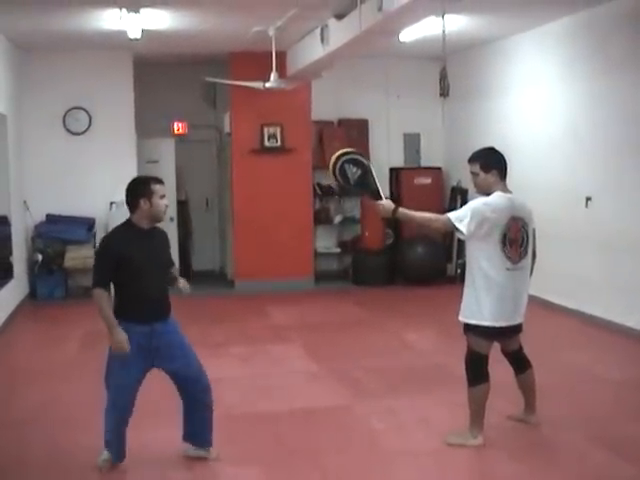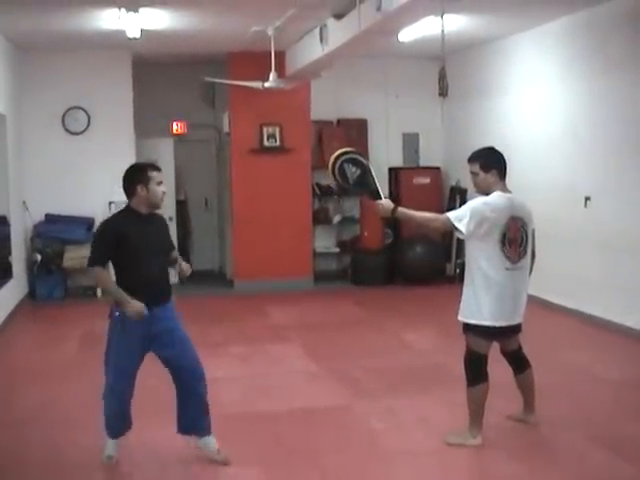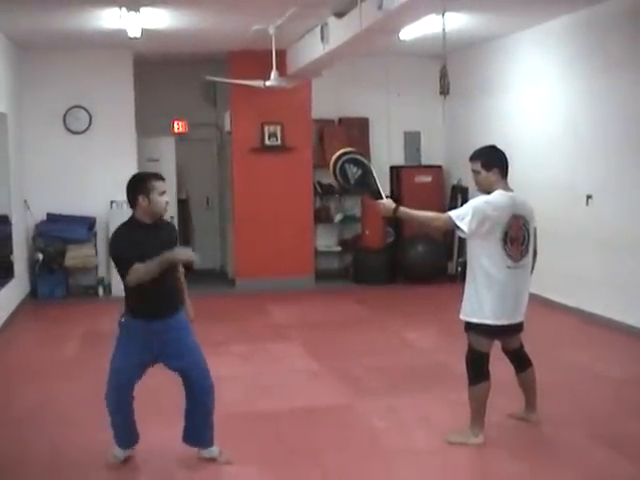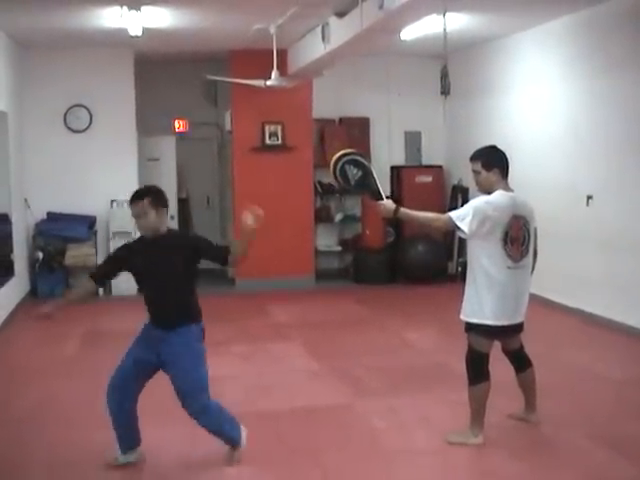
dt=0.2s
person 1, frame 1
left shoulder: (484, 207)
right shoulder: (523, 208)
left elbow: (439, 223)
right elbow: (531, 255)
left wrist: (395, 211)
left hip: (486, 303)
right hip: (512, 301)
left knee: (476, 363)
right knee: (515, 354)
left ankle: (474, 433)
right ankle: (530, 411)
person 1, frame 2
left shoulder: (483, 207)
right shoulder: (522, 208)
left elbow: (438, 223)
right elbow: (530, 254)
left wrist: (394, 211)
left hip: (486, 303)
right hip: (511, 300)
left knee: (475, 363)
right knee: (514, 354)
left ankle: (474, 433)
right ankle: (529, 411)
person 1, frame 3
left shoulder: (485, 205)
right shoulder: (524, 206)
left elbow: (440, 222)
right elbow: (531, 252)
left wrist: (396, 210)
left hip: (487, 301)
right hip: (513, 299)
left knee: (477, 361)
right knee: (516, 352)
left ankle: (475, 431)
right ankle: (531, 410)
person 1, frame 4
left shoulder: (486, 206)
right shoulder: (525, 207)
left elbow: (441, 223)
right elbow: (531, 253)
left wrist: (397, 211)
left hip: (488, 302)
right hip: (513, 299)
left knee: (477, 362)
right knee: (516, 353)
left ankle: (475, 432)
right ankle: (531, 410)
person 2, frame 1
left shoulder: (161, 236)
right shoulder: (114, 242)
right elbow: (100, 289)
left wrist: (178, 281)
right wrist: (114, 330)
left hip: (166, 327)
right hip: (132, 331)
left knee: (198, 386)
right knee: (119, 400)
left ankle: (198, 445)
right ankle: (112, 453)
person 2, frame 2
left shoulder: (159, 223)
right shoulder: (114, 225)
right elbow: (97, 268)
left wrist: (180, 262)
right wrist: (123, 299)
left hip: (163, 314)
right hip: (129, 318)
left knee: (192, 375)
right knee: (118, 384)
left ankle: (205, 438)
right ankle: (113, 440)
person 2, frame 3
left shoulder: (167, 228)
right shoulder: (123, 235)
right elbow: (134, 276)
left wrist: (184, 298)
right wrist: (169, 257)
left hip: (174, 322)
right hip: (137, 327)
left knee: (201, 383)
right knee: (117, 391)
left ankle: (205, 443)
right ankle: (125, 445)
person 2, frame 4
left shoulder: (187, 242)
right shoulder: (131, 250)
left elbow: (230, 258)
right elbow: (96, 279)
left wrist: (246, 233)
right wrist: (60, 303)
left hip: (184, 332)
right hip: (154, 331)
left knee: (195, 399)
right knee: (119, 391)
left ankle: (234, 434)
right ankle: (130, 449)
